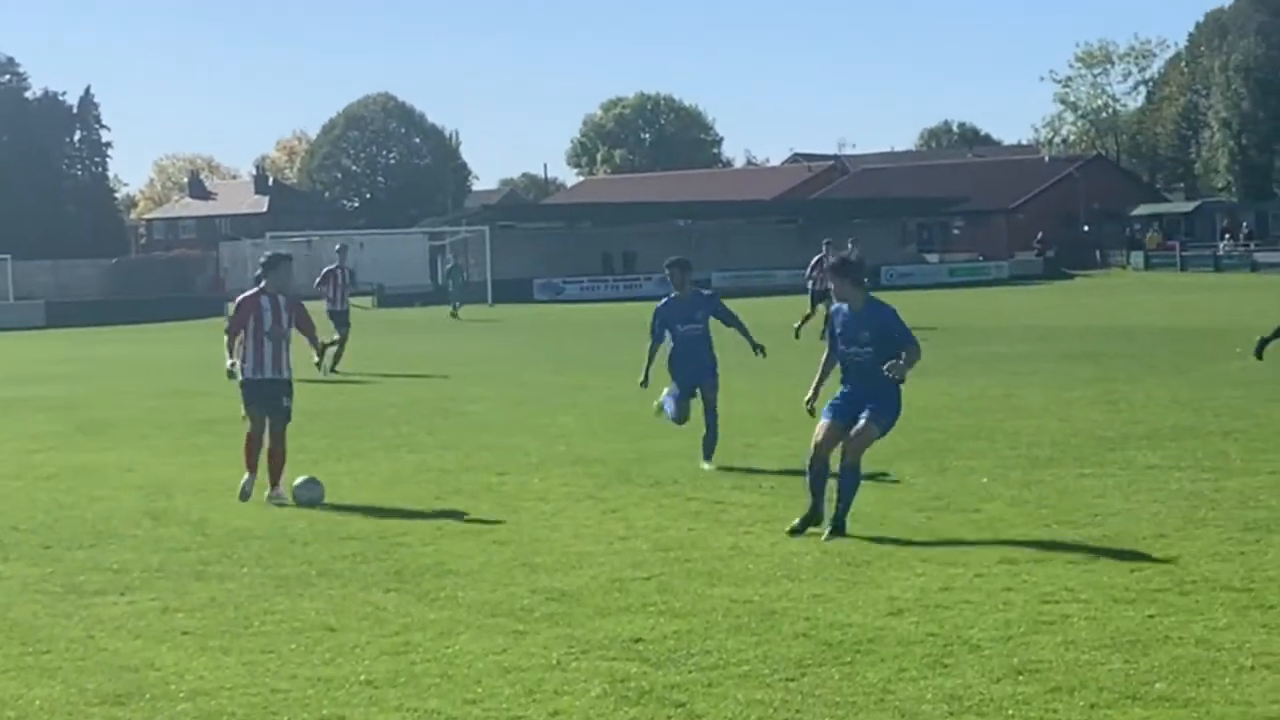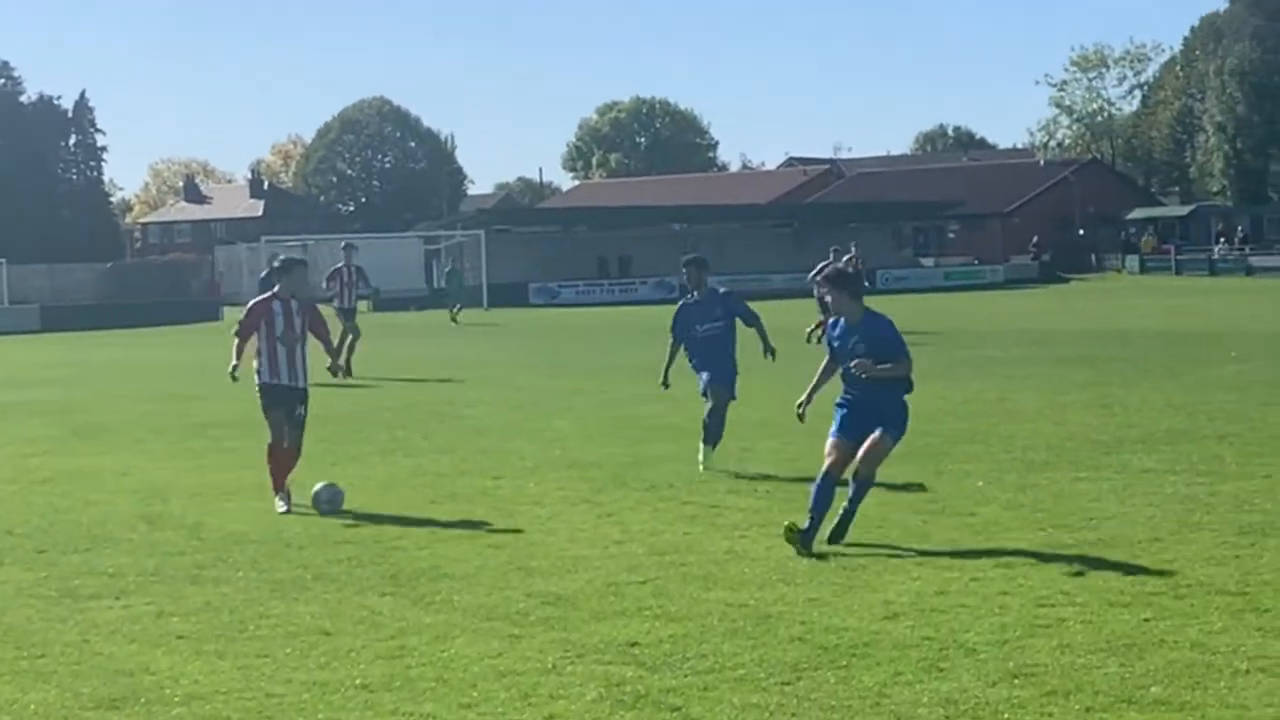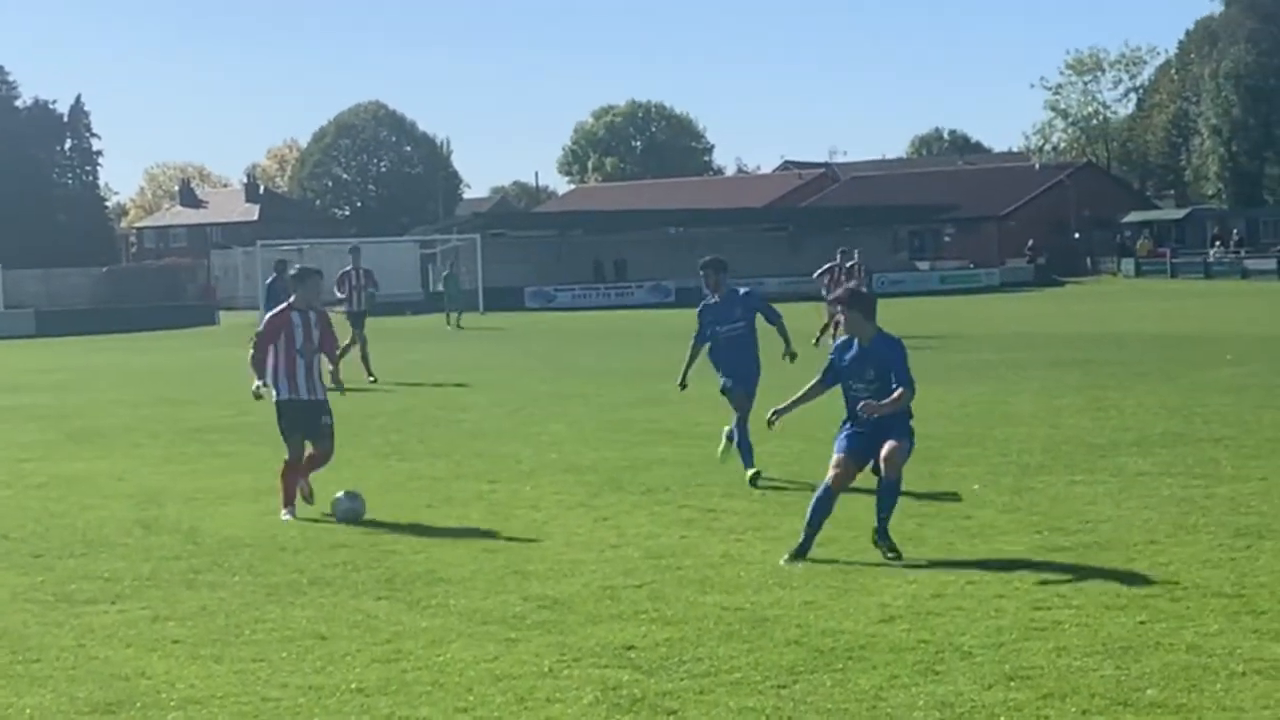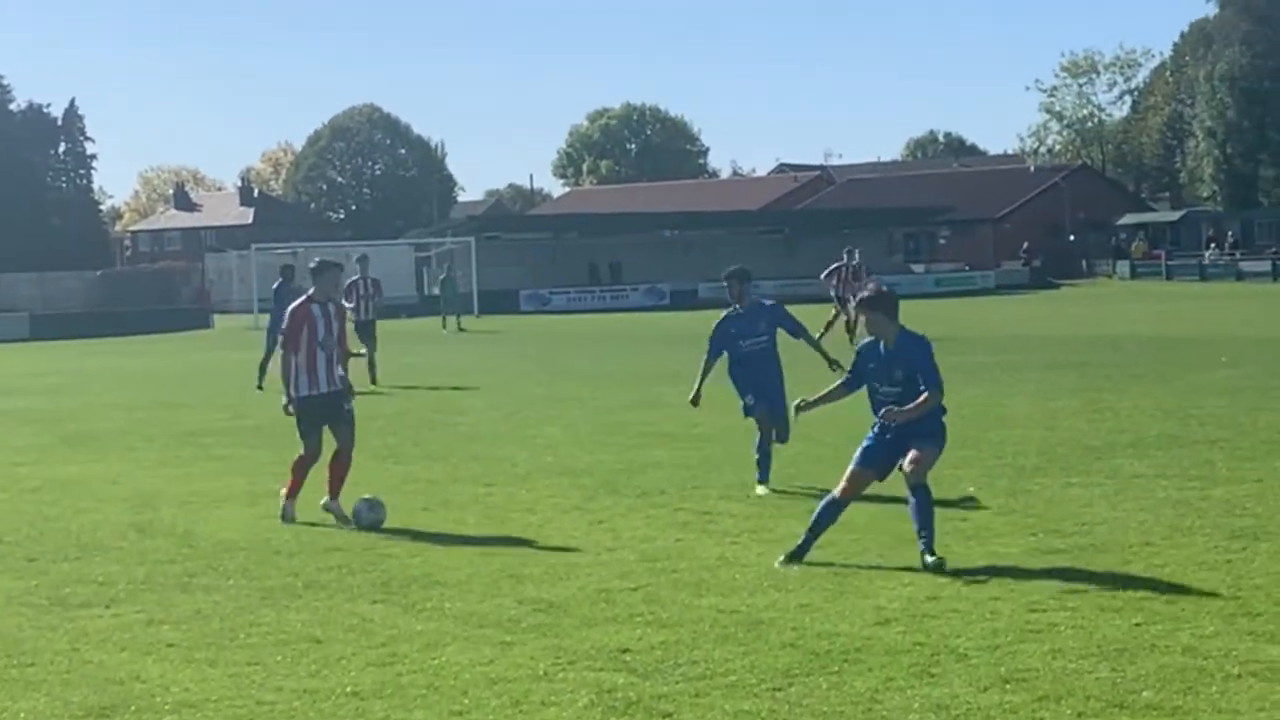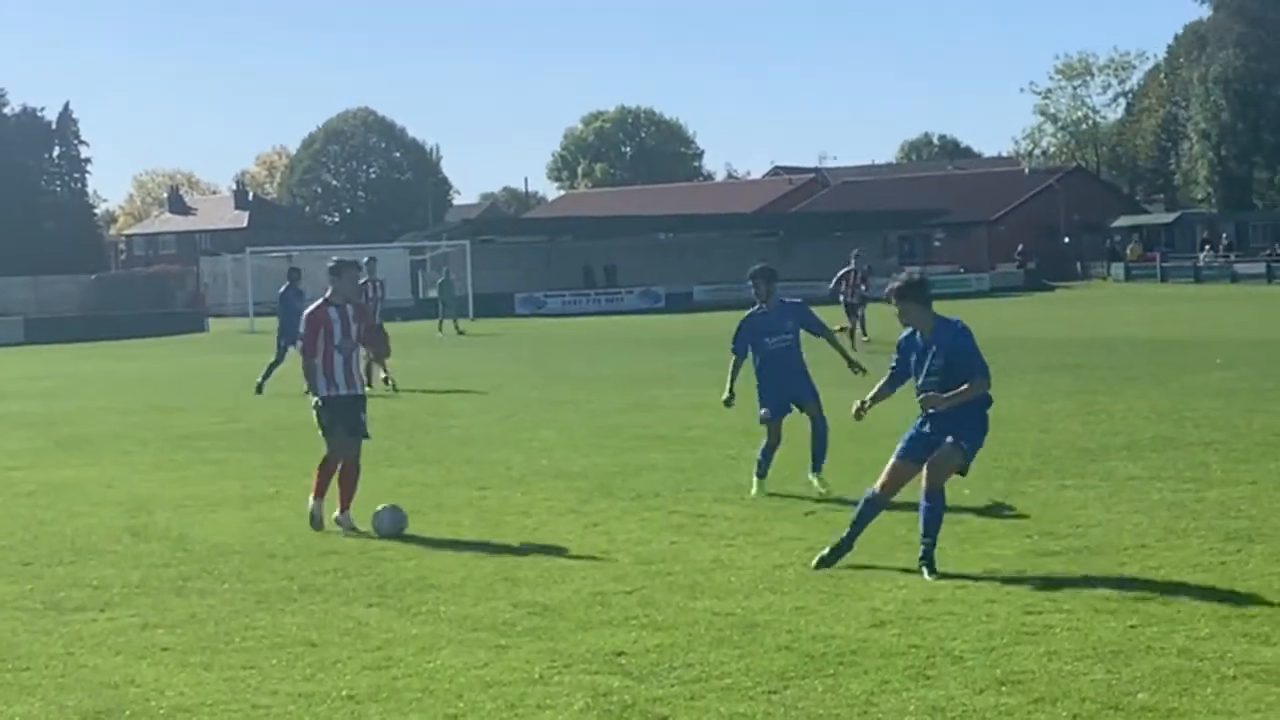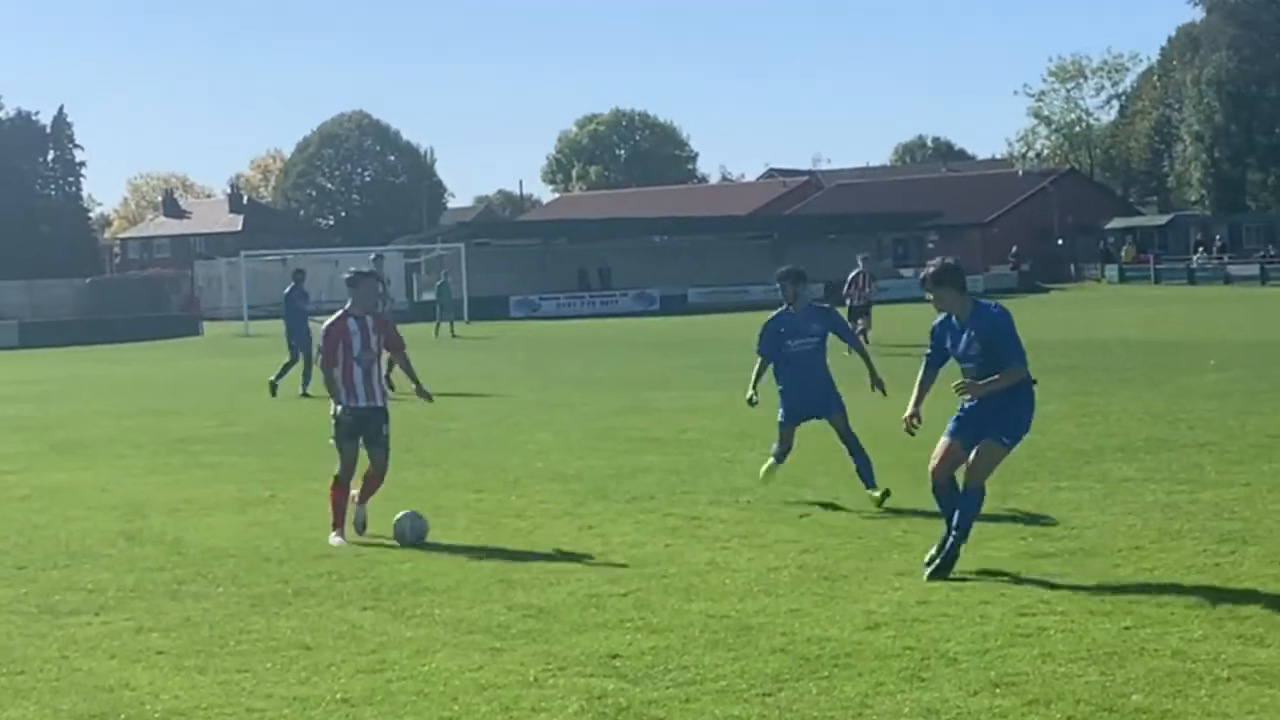
dt=0.1s
person 1, frame 1
left shoulder: (882, 314)
right shoulder: (837, 313)
left elbow: (913, 350)
left wrist: (902, 366)
right wrist: (814, 389)
left hip: (882, 396)
right hip: (850, 392)
left knee: (851, 450)
right knee: (819, 444)
left ankle: (838, 520)
right ankle: (815, 510)
person 1, frame 2
left shoulder: (882, 326)
right shoulder: (835, 326)
left elbow: (905, 365)
left wrist: (876, 370)
right wrist: (808, 396)
left hip: (888, 407)
right hip: (853, 405)
left knee: (863, 464)
right knee: (832, 464)
left ankle: (845, 517)
right ankle: (808, 533)
person 1, frame 3
left shoulder: (891, 347)
right shoulder: (843, 348)
left elbow: (907, 392)
right elbow: (823, 382)
left wrist: (882, 408)
right wrist: (787, 408)
left hip: (893, 426)
right hip: (858, 427)
left knee: (890, 459)
right knee: (836, 477)
left ankle: (882, 530)
right ankle: (804, 544)
person 1, frame 4
left shoulder: (918, 347)
right shoulder: (868, 350)
left elbow: (935, 395)
right elbow: (848, 383)
left wrist: (905, 414)
right wrist: (812, 402)
left hip: (924, 430)
right hip: (886, 431)
left knee: (914, 470)
right knee: (846, 490)
left ankle: (927, 549)
right ankle: (805, 544)
person 1, frame 5
left shoulder: (956, 333)
right shoulder: (908, 341)
left elbow: (983, 381)
right elbow: (894, 378)
left wrist: (946, 400)
right wrist: (868, 401)
left hip: (966, 421)
right hip: (930, 422)
left knee: (933, 473)
right knee: (885, 485)
left ankle: (926, 555)
right ankle: (844, 544)
person 1, frame 6
left shoulder: (995, 316)
right shoulder: (942, 327)
left elbow: (1019, 369)
right elbow: (930, 367)
left wrist: (980, 386)
right wrist: (914, 406)
left hip: (1012, 405)
right hip: (978, 404)
left knee: (974, 470)
right knee: (938, 469)
left ankle: (952, 550)
right ankle: (949, 537)
person 2, frame 1
left shoulder: (291, 304)
right shoulder: (247, 302)
left elbow: (308, 331)
right elbow: (231, 334)
left wrist: (318, 353)
right wrist: (230, 359)
left hip: (281, 377)
right hip: (254, 377)
left knee: (278, 433)
right knee: (258, 425)
left ankle: (275, 489)
right ankle: (251, 474)
person 2, frame 2
left shoulder: (306, 307)
right shoulder: (260, 306)
left elbow: (324, 336)
right elbow: (241, 336)
left wrist: (333, 358)
right wrist: (236, 360)
left hip: (297, 382)
right hip: (270, 382)
left knee: (294, 445)
right knee: (279, 434)
left ankle: (282, 485)
right ankle: (280, 494)
person 2, frame 3
left shoulder: (320, 317)
right shoulder: (277, 319)
left elbow: (329, 349)
right elbow: (257, 352)
left wrist: (335, 370)
right wrist: (258, 379)
left hip: (316, 395)
right hip: (288, 396)
left knee: (325, 451)
right knee: (296, 452)
left ankle: (301, 477)
right ankle: (287, 506)
person 2, frame 4
left shoulder: (338, 310)
right shoulder: (297, 312)
right elbow: (287, 354)
left wrist: (346, 372)
right wrist: (287, 394)
left hip: (336, 388)
right hip: (308, 392)
left knee: (347, 442)
right knee: (312, 450)
left ankle: (333, 500)
right ankle: (289, 498)
person 2, frame 5
left shoulder: (359, 311)
right shoulder: (315, 315)
left elbow: (371, 343)
right elbow: (307, 358)
right wrist: (314, 394)
left hip: (354, 392)
right hip: (327, 393)
left knee: (353, 454)
right knee: (337, 450)
left ankle: (343, 513)
right ankle: (317, 500)
person 2, frame 6
left shoulder: (380, 321)
right shoulder: (334, 327)
left elbow: (398, 352)
right elbow: (327, 370)
left wrist: (416, 384)
right wrist: (338, 404)
left hip: (376, 404)
right hip: (349, 407)
left knee: (379, 466)
right knee: (347, 466)
left ankle: (360, 502)
right ankle: (336, 528)
person 3, frame 1
left shoulder: (707, 300)
right shoulder: (665, 307)
left elbow: (732, 321)
right elbow: (656, 340)
left wrist: (752, 342)
right wrist: (646, 372)
left hip: (705, 362)
right hip: (681, 365)
left knee: (711, 408)
right knee: (681, 417)
left ankle: (707, 458)
right ankle: (668, 398)
person 3, frame 2
left shoulder: (726, 298)
right shoulder: (685, 307)
left elbow: (753, 320)
right elbow: (676, 339)
left wrist: (765, 343)
right wrist: (666, 372)
left hip: (726, 364)
right hip: (703, 364)
left knee: (720, 410)
right knee: (716, 400)
left ankle: (708, 450)
right ankle: (706, 443)
person 3, frame 3
left shoulder: (746, 297)
right shoulder: (706, 309)
left elbow: (775, 319)
right elbow: (699, 341)
left wrist: (788, 345)
right wrist: (684, 373)
left hip: (749, 365)
right hip: (726, 366)
left knee: (743, 412)
right knee: (741, 409)
left ankle: (730, 434)
right ankle: (749, 467)
person 3, frame 4
left shoulder: (770, 310)
right shoulder: (726, 322)
left elbow: (800, 332)
right elbow: (712, 356)
left wrist: (825, 355)
right wrist: (698, 388)
left hip: (773, 378)
right hip: (748, 382)
left knee: (781, 435)
right knee: (766, 429)
left ankle: (767, 438)
right ankle: (762, 481)
person 3, frame 5
left shoulder: (795, 309)
right shoulder: (751, 321)
left elbow: (824, 332)
right elbow: (739, 355)
left wrist: (848, 359)
right wrist: (730, 389)
left hip: (798, 376)
right hip: (771, 383)
left knee: (819, 418)
right knee: (773, 438)
left ankle: (816, 472)
right ankle: (759, 478)
person 3, frame 6
left shoulder: (825, 313)
right shoulder: (775, 322)
left elbow: (852, 340)
right elbow: (765, 358)
left wrist: (873, 373)
right wrist: (752, 389)
left hip: (821, 383)
right hip: (793, 389)
left knee: (845, 432)
right knee: (785, 445)
left ankle: (872, 488)
right ankle: (775, 459)
